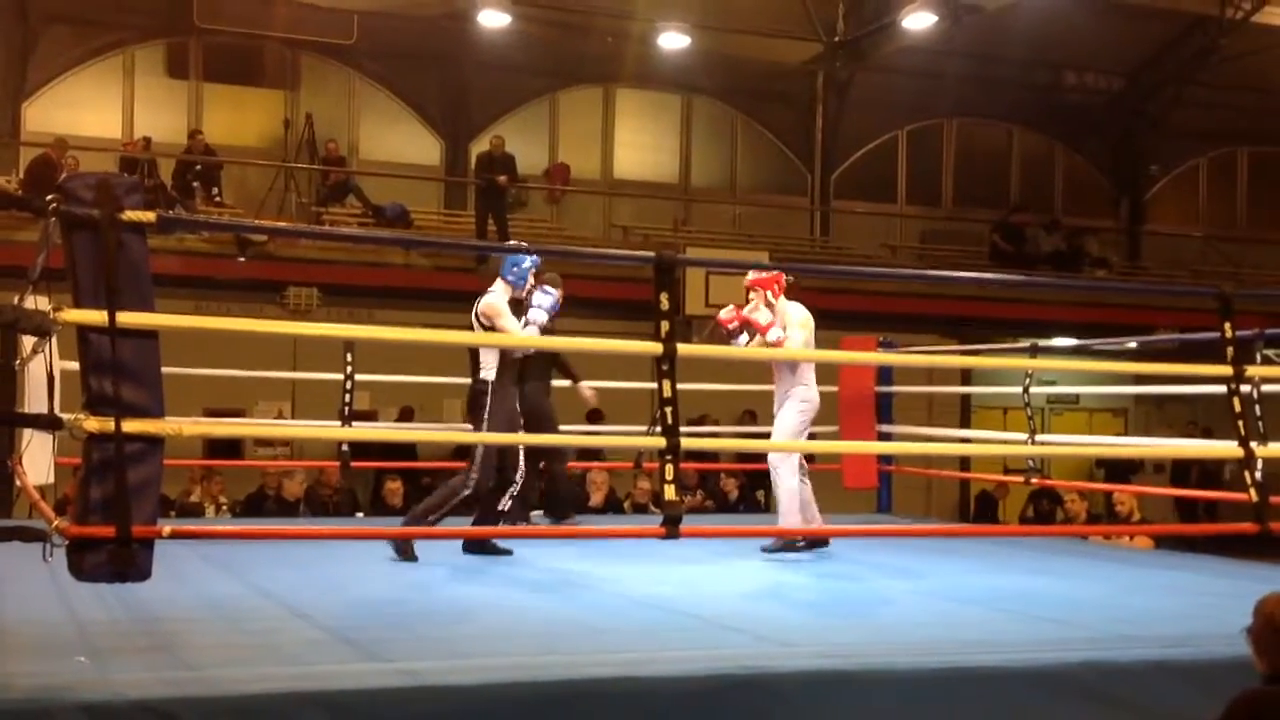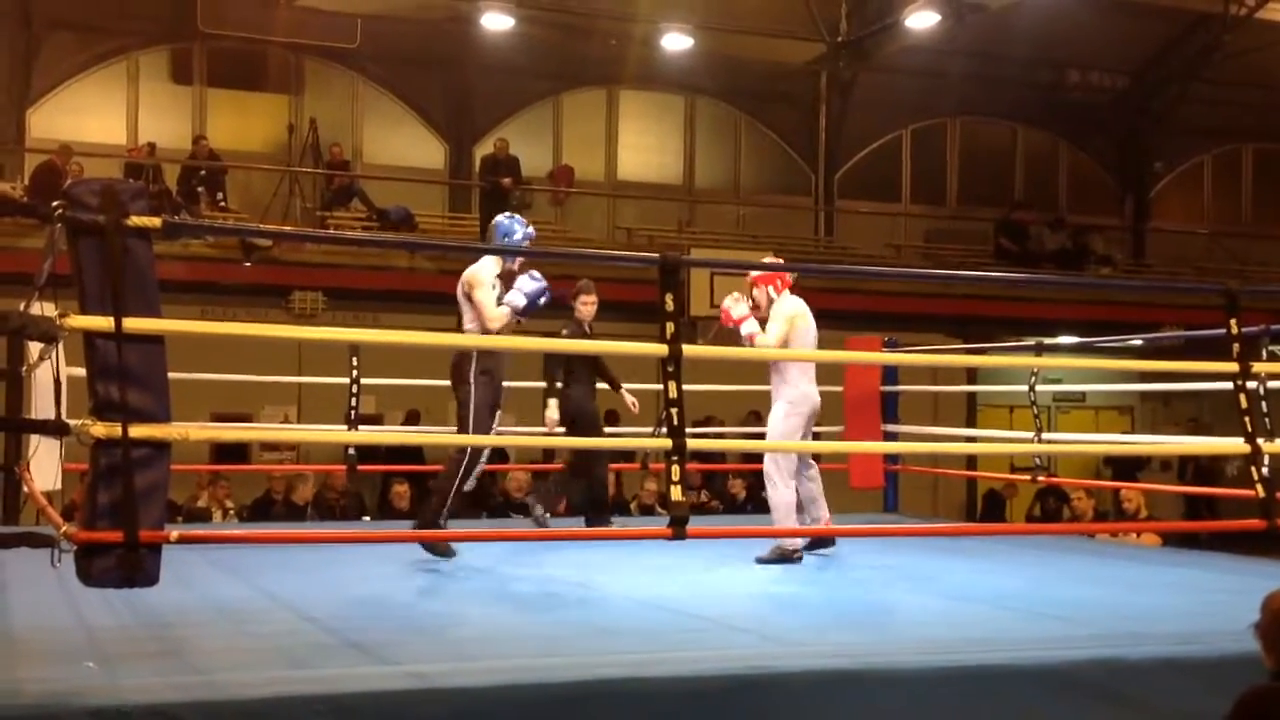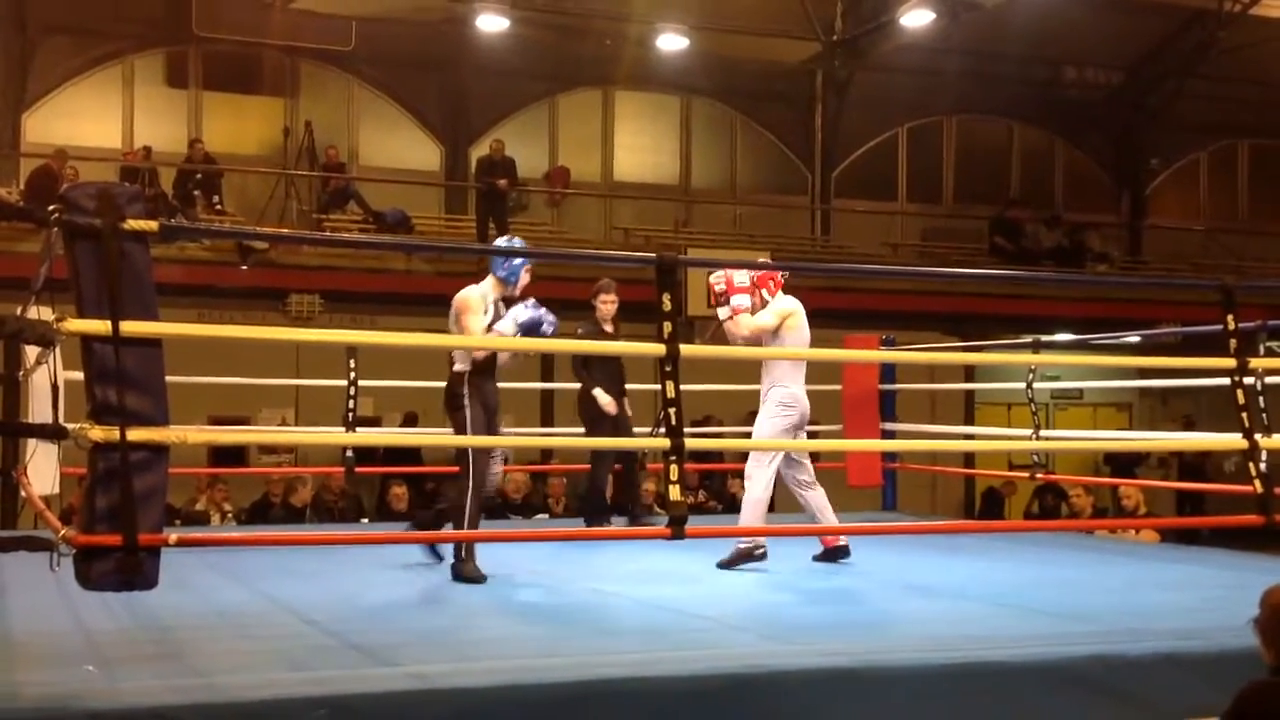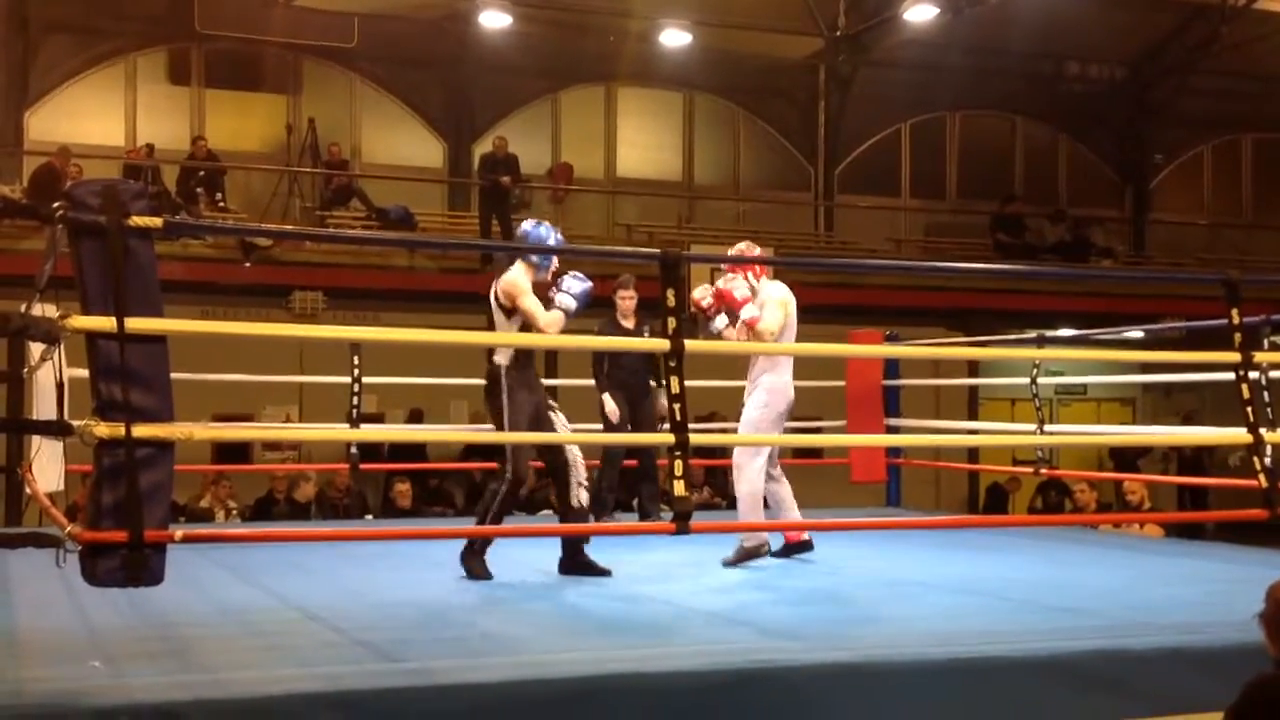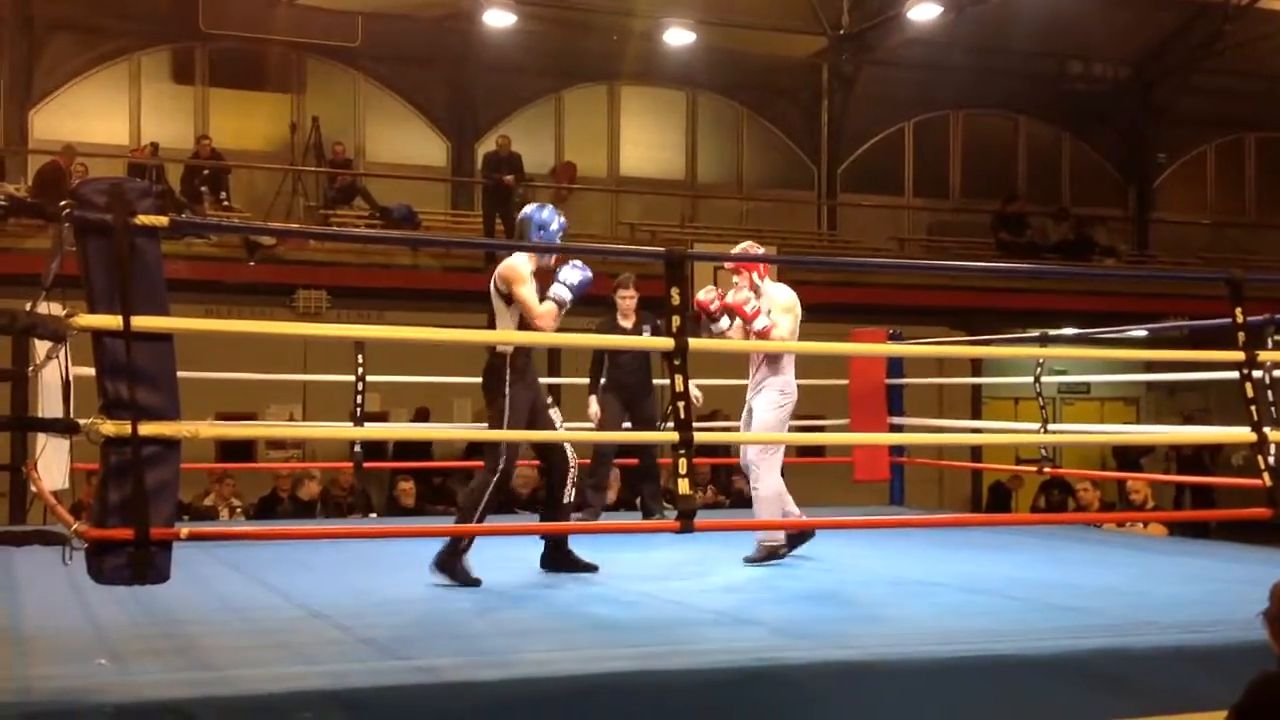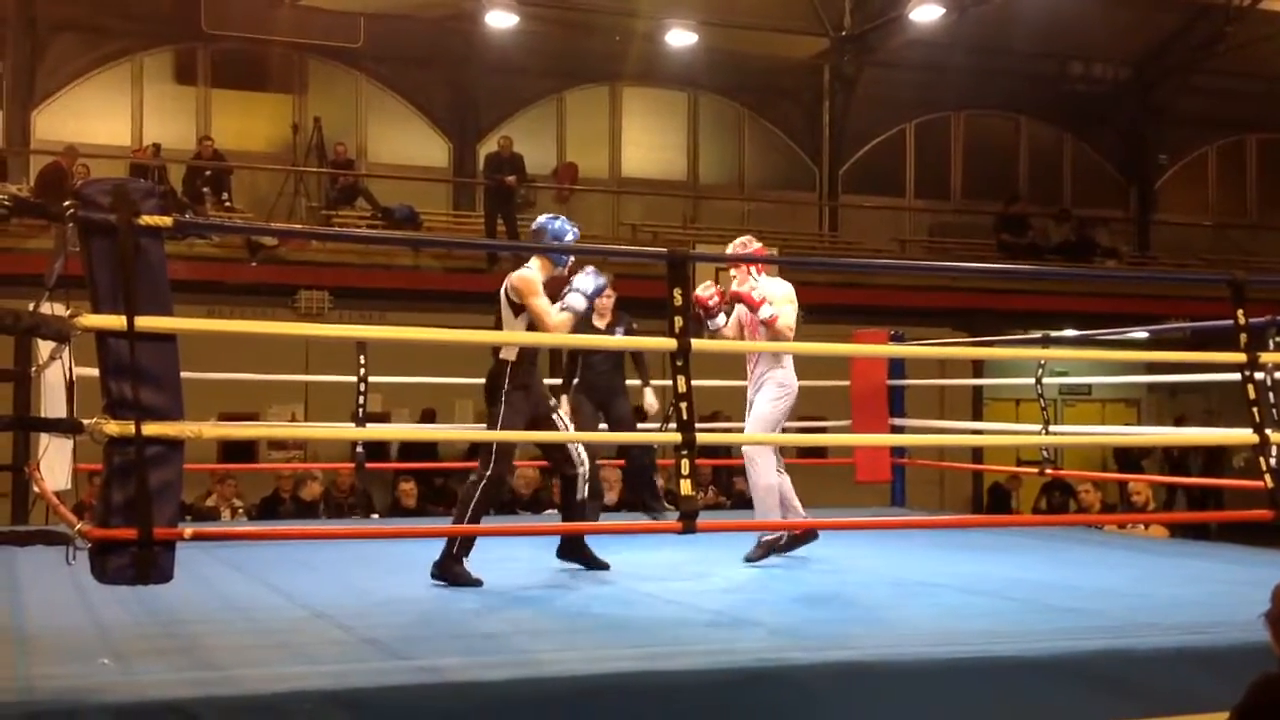
dt=0.3s
person 1, frame 1
left shoulder: (500, 304)
right shoulder: (493, 303)
left elbow: (514, 348)
left wrist: (534, 317)
right wrist: (540, 313)
left hip: (503, 394)
right hip: (490, 396)
left knee: (512, 471)
right knee: (473, 476)
left ankle: (478, 537)
right ankle: (409, 529)
person 1, frame 2
left shoulder: (495, 278)
right shoulder: (478, 274)
right elbow: (492, 323)
left wrist: (524, 304)
right wrist: (520, 295)
left hip: (489, 368)
right hip: (474, 367)
left knee: (477, 451)
right knee: (470, 448)
left ankle: (432, 524)
right ankle: (430, 523)
person 1, frame 3
left shoulder: (499, 304)
right shoulder: (470, 298)
right elbow: (476, 349)
left wrist: (528, 332)
right wrist: (512, 322)
left hip: (487, 391)
right hip: (467, 390)
left knee: (487, 476)
right knee: (475, 469)
left ankle: (428, 522)
right ankle: (464, 559)
person 1, frame 4
left shoulder: (522, 287)
right shoulder: (513, 282)
left elbow: (540, 334)
right elbow: (547, 327)
left wrist: (563, 303)
right wrist: (569, 298)
left hip: (529, 382)
right hip: (508, 383)
left knee: (568, 461)
right knee: (516, 470)
left ankle: (574, 554)
right ankle: (475, 551)
person 1, frame 5
left shoulder: (525, 273)
right shoulder: (514, 269)
left elbow: (542, 326)
right elbow: (541, 322)
left wrist: (561, 293)
right wrist: (565, 289)
left hip: (525, 377)
right hip: (506, 376)
left knee: (561, 460)
right knee: (501, 465)
left ankle: (556, 551)
right ankle: (452, 555)
person 1, frame 6
left shoulder: (536, 282)
right shoulder: (525, 278)
left elbow: (548, 328)
right elbow: (554, 329)
left wrist: (576, 298)
right wrist: (581, 295)
left hip: (531, 384)
right hip: (509, 385)
left knee: (574, 460)
right knee: (493, 471)
left ankle: (572, 543)
right ankle: (450, 560)
person 2, frame 1
left shoulder: (795, 312)
right shoulder: (774, 317)
left wrist: (766, 328)
right wrist: (736, 331)
left hip: (800, 397)
right hip: (786, 399)
left knee: (781, 460)
right knee: (793, 467)
left ankle: (792, 533)
right ankle: (813, 533)
person 2, frame 2
left shoulder: (787, 307)
right shoulder: (794, 309)
left elbow: (766, 349)
right elbow: (769, 347)
left wrist: (745, 320)
right wrist: (742, 323)
left hip: (792, 397)
right hip: (803, 396)
left knee: (777, 468)
right knee: (802, 465)
left ankle: (789, 545)
right ankle: (821, 529)
person 2, frame 3
left shoulder: (785, 304)
right shoulder: (780, 311)
left elbow: (745, 330)
right elbow: (738, 337)
left wrist: (739, 293)
right wrist: (722, 301)
left hip: (783, 399)
right hip: (788, 401)
left knee: (757, 469)
right knee: (800, 476)
left ankle: (751, 544)
right ankle: (835, 541)
person 2, frame 4
left shoulder: (776, 293)
right shoulder: (760, 298)
left elbow: (766, 335)
right elbow: (736, 341)
left wrist: (740, 302)
right wrist: (712, 312)
left hip: (772, 387)
right hip: (766, 388)
left knee: (746, 460)
right knee: (767, 467)
left ankle: (753, 540)
right ankle: (796, 535)
person 2, frame 5
left shoulder: (782, 295)
right shoulder: (749, 301)
left elbow: (779, 341)
right elbow: (733, 342)
left wrist: (749, 313)
right wrist: (715, 316)
left hip: (777, 388)
right hip: (757, 390)
left knee: (759, 460)
right knee: (755, 463)
left ankle: (771, 540)
right ankle: (793, 527)
person 2, frame 6
left shoulder: (778, 288)
right shoulder: (744, 299)
left elbow: (786, 332)
right elbow: (729, 339)
left wrist: (756, 301)
right wrist: (712, 311)
left hip: (777, 381)
right hip: (758, 385)
left knee: (755, 450)
right knee: (767, 459)
left ankle: (771, 533)
right ankle: (798, 526)
person 3, frame 1
left shoulder: (546, 325)
left elbow: (555, 359)
left wrist: (579, 384)
left hip: (536, 395)
right hip: (532, 395)
left knee: (532, 456)
right knee: (555, 454)
right ankle: (561, 513)
person 3, frame 2
left shoulder: (587, 330)
right shoulder: (569, 331)
left elbow: (598, 366)
right elbow: (553, 368)
left wrist: (623, 392)
right wrist: (551, 404)
left hip: (580, 400)
right hip: (578, 400)
left knee: (581, 461)
right knee: (597, 458)
right ankle: (598, 518)
person 3, frame 3
left shoulder: (616, 329)
right shoulder: (586, 330)
right elbow: (577, 368)
left wrist: (625, 400)
right wrist: (598, 392)
left hip: (616, 400)
right hip: (594, 401)
left knee: (630, 457)
right knee: (603, 458)
left ankle: (635, 514)
right ankle: (596, 518)
person 3, frame 4
left shoulder: (645, 325)
right shoulder: (605, 327)
left elbow: (653, 360)
right elbow: (598, 368)
left wrist: (661, 391)
right wrist: (606, 397)
left hip: (643, 396)
right hip: (617, 396)
left knee: (647, 454)
right knee: (614, 452)
left ankle: (650, 511)
right ankle: (602, 510)
person 3, frame 5
left shoulder: (650, 324)
right shoulder: (605, 327)
right elbow: (597, 365)
left wrist: (689, 384)
right wrist: (592, 398)
left hip: (643, 394)
right hip: (613, 393)
left knee: (648, 452)
right knee: (603, 449)
left ankle: (652, 509)
right ankle: (591, 509)
person 3, frame 6
left shoulder: (625, 324)
right shoulder: (580, 326)
left elbow: (638, 358)
right elbow: (571, 364)
left wrist: (648, 389)
right wrist: (564, 397)
left hip: (616, 394)
right hip: (585, 394)
left knee: (634, 450)
right knee: (585, 452)
left ankle: (652, 504)
